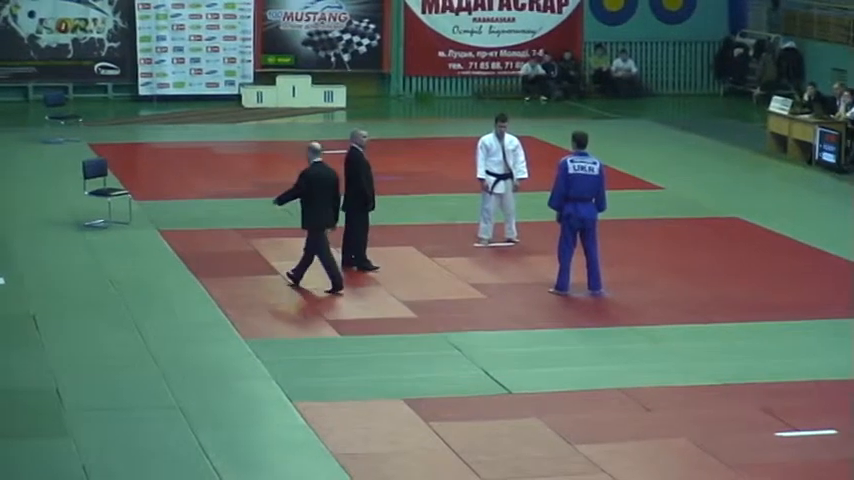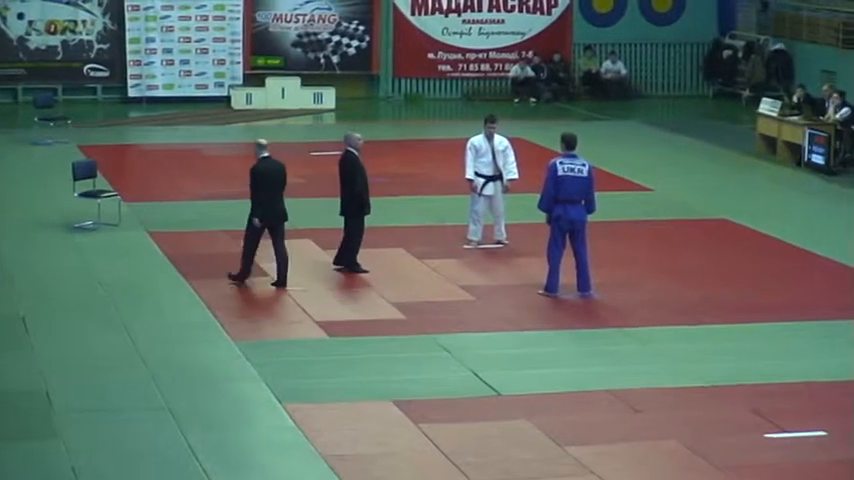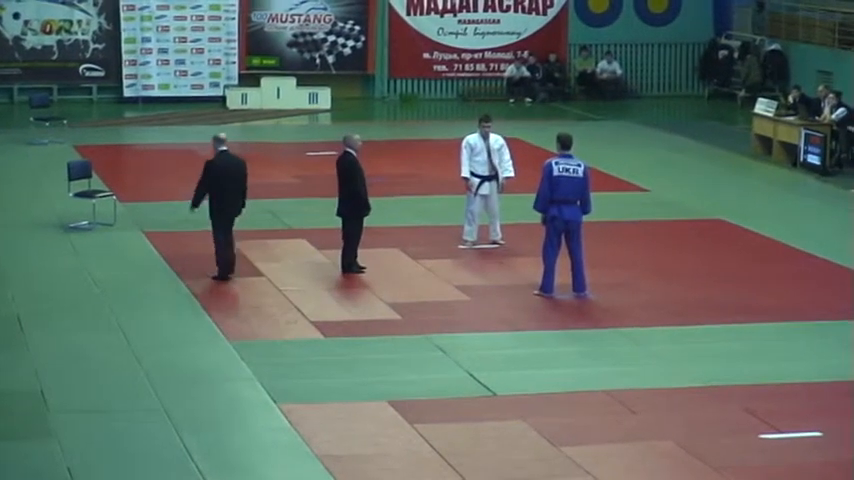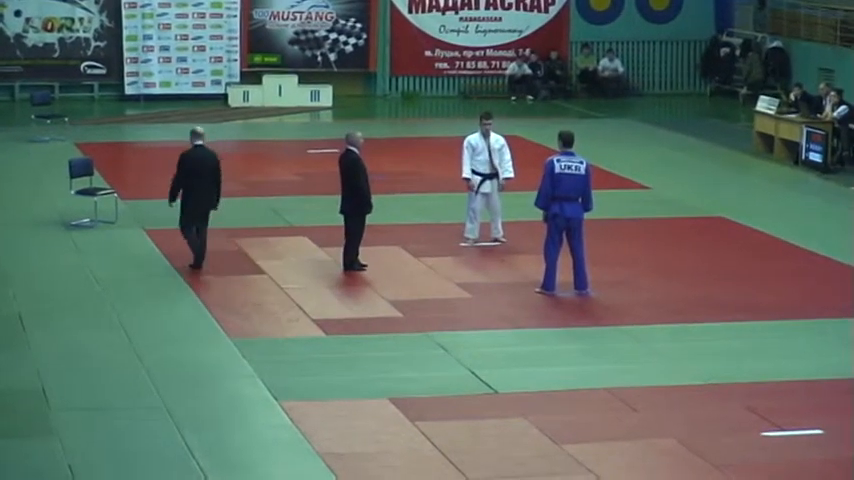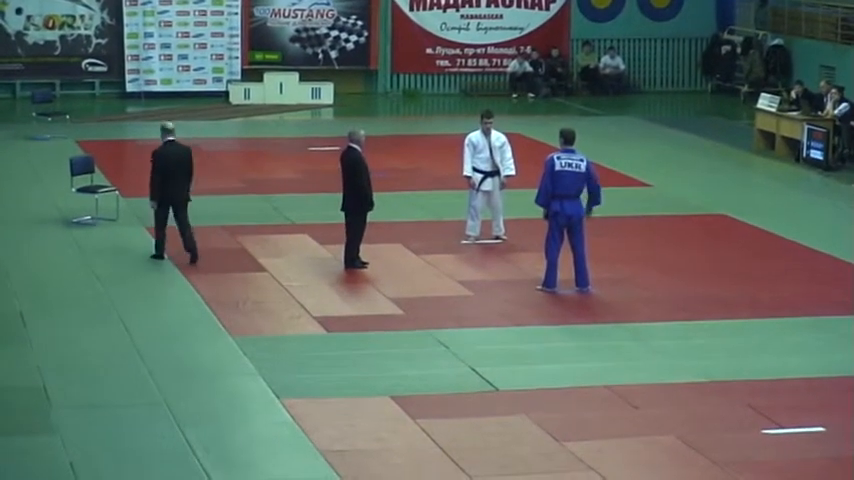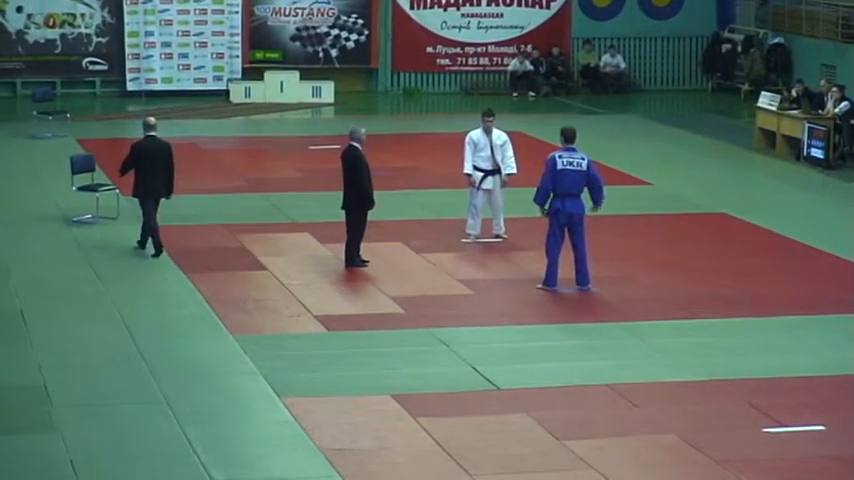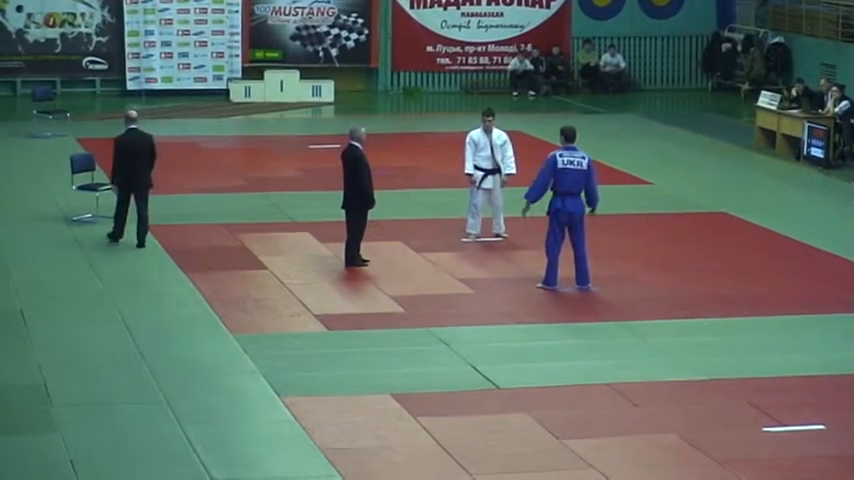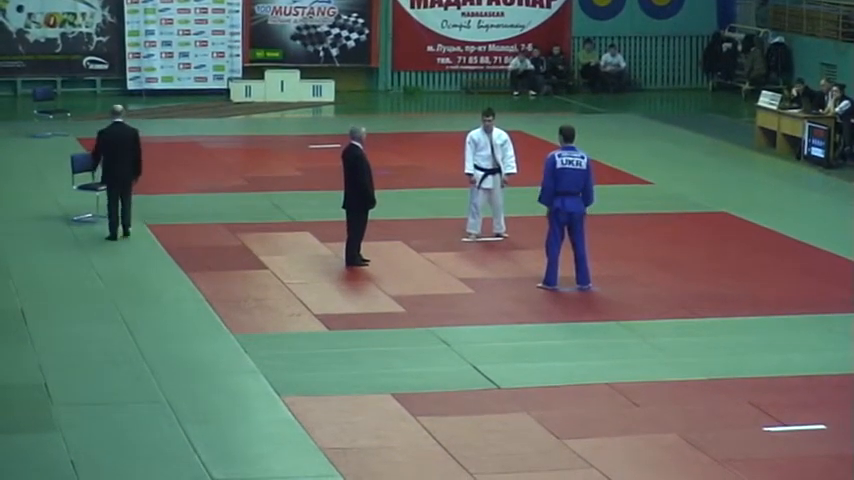
dt=0.4s
person 1, frame 1
left shoulder: (566, 162)
right shoulder: (597, 164)
left elbow: (559, 189)
right elbow: (601, 191)
left wrist: (557, 208)
right wrist: (598, 209)
left hip: (570, 210)
right hip: (589, 211)
left knee: (566, 249)
right knee: (591, 250)
left ankle: (562, 286)
right ankle: (595, 287)
person 1, frame 2
left shoulder: (555, 164)
right shoulder: (586, 166)
left elbow: (548, 191)
right elbow: (590, 193)
left wrist: (547, 211)
right wrist: (588, 211)
left hip: (560, 212)
right hip: (578, 213)
left knee: (555, 251)
right knee: (581, 252)
left ankle: (552, 288)
right ankle: (585, 288)
person 1, frame 3
left shoulder: (550, 165)
right shoulder: (581, 166)
left elbow: (544, 191)
right elbow: (585, 194)
left wrist: (543, 212)
right wrist: (583, 212)
left hip: (555, 212)
right hip: (574, 213)
left knee: (550, 252)
right knee: (576, 252)
left ankle: (547, 289)
right ankle: (580, 289)
person 1, frame 4
left shoulder: (552, 162)
right shoulder: (584, 164)
left elbow: (545, 188)
right elbow: (587, 191)
left wrist: (545, 209)
right wrist: (584, 209)
left hip: (557, 210)
right hip: (575, 210)
left knee: (552, 249)
right knee: (578, 250)
left ankle: (549, 286)
right ankle: (582, 287)
person 1, frame 5
left shoulder: (553, 159)
right shoulder: (584, 161)
left elbow: (546, 186)
right elbow: (594, 185)
left wrist: (545, 206)
right wrist: (591, 205)
left hip: (557, 207)
right hip: (576, 208)
left knee: (553, 246)
right knee: (578, 247)
left ankle: (550, 284)
right ankle: (583, 284)
person 1, frame 6
left shoulder: (554, 158)
right shoulder: (585, 159)
left elbow: (546, 185)
right elbow: (596, 183)
left wrist: (542, 205)
right wrist: (597, 202)
left hip: (559, 205)
right hip: (577, 206)
left knee: (554, 245)
right knee: (579, 245)
left ankle: (550, 283)
right ankle: (584, 283)
person 1, frame 7
left shoulder: (555, 157)
right shoulder: (585, 158)
left elbow: (542, 181)
right elbow: (591, 185)
left wrist: (529, 201)
right wrist: (593, 204)
left hip: (559, 204)
right hip: (577, 205)
left knee: (554, 244)
right knee: (579, 245)
left ankle: (550, 282)
right ankle: (584, 282)
person 1, frame 8
left shoulder: (554, 157)
right shoulder: (584, 158)
left elbow: (548, 184)
right elbow: (588, 186)
left wrist: (548, 205)
right wrist: (584, 205)
left hip: (559, 204)
right hip: (576, 205)
left knee: (554, 244)
right knee: (579, 244)
left ankle: (551, 281)
right ankle: (584, 281)
person 2, frame 1
left shoulder: (307, 173)
right shoulder: (331, 173)
left elbow: (295, 192)
right elbow: (336, 197)
left wrist: (278, 200)
right wrist: (334, 219)
left hip: (313, 218)
right hip: (325, 217)
left knee: (323, 250)
right knee: (311, 247)
left ankle: (337, 282)
right ankle: (297, 276)
person 2, frame 2
left shoulder: (257, 169)
right shoulder: (280, 166)
left elbow: (255, 194)
left wrist: (256, 216)
left hip: (260, 213)
right hip: (277, 212)
left knee: (250, 243)
right knee: (279, 245)
left ankle: (242, 275)
right ankle: (282, 279)
person 2, frame 3
left shoulder: (212, 163)
right shoulder: (239, 162)
left elbow: (203, 185)
right elbow: (243, 184)
left wrist: (195, 204)
right wrist: (241, 203)
left hip: (219, 207)
right hip: (233, 206)
left knee: (220, 238)
right knee: (227, 235)
left ankle: (223, 272)
right ankle: (230, 266)
person 2, frame 4
left shoulder: (186, 156)
right shoulder: (213, 156)
left elbow: (179, 179)
right elbow: (218, 179)
left wrist: (172, 197)
right wrist: (216, 199)
left hip: (190, 200)
right hip: (207, 199)
left knee: (186, 227)
right knee: (201, 230)
left ankle: (198, 259)
right ankle: (198, 261)
person 2, frame 5
left shoulder: (158, 153)
right shoulder: (186, 150)
left elbow: (155, 177)
right elbow: (190, 172)
left wrist: (153, 198)
left hip: (164, 195)
right hip: (181, 194)
left knee: (160, 224)
right knee: (184, 223)
left ankle: (159, 252)
right ankle: (193, 253)
person 2, frame 6
left shoulder: (138, 146)
right shoulder: (166, 146)
left elbow: (128, 164)
right elbow: (170, 169)
left wrist: (121, 172)
right wrist: (169, 189)
left hip: (144, 188)
right hip: (159, 188)
left knee: (149, 217)
right knee: (151, 215)
left ankle: (158, 246)
right ankle: (143, 241)
person 2, frame 7
left shoulder: (120, 140)
right shoulder: (148, 138)
left elbow: (117, 163)
right elbow: (152, 159)
left wrist: (115, 182)
left hip: (126, 180)
right hip: (143, 180)
left knee: (122, 207)
right knee: (143, 209)
left ankle: (117, 234)
right ankle: (142, 239)
person 2, frame 8
left shoulder: (104, 133)
right shoulder: (133, 132)
left elbow: (97, 154)
right elbow: (138, 154)
right wrist: (137, 172)
left hip: (110, 174)
right hip: (128, 173)
left knee: (113, 202)
right knee: (126, 200)
left ankle: (113, 233)
right ankle: (126, 227)
person 3, frame 1
left shoulder: (354, 153)
right shoulder: (356, 155)
right elbow: (360, 180)
left wrist: (367, 198)
right wrist: (368, 199)
left hip: (354, 199)
right hip: (359, 200)
left knee: (352, 230)
right knee: (361, 230)
left ankle: (348, 259)
right ankle: (361, 262)
person 3, frame 2
left shoulder: (347, 157)
right shoulder: (352, 159)
right elbow: (356, 184)
left wrist: (363, 202)
right wrist: (364, 203)
left hip: (350, 202)
right hip: (355, 203)
left knee: (351, 232)
right knee: (355, 233)
left ankle: (341, 259)
right ankle: (351, 264)
person 3, frame 3
left shoulder: (343, 158)
right shoulder: (351, 161)
right elbow: (357, 186)
right wrist: (365, 204)
left hip: (347, 203)
right hip: (354, 204)
left knee: (351, 234)
right knee: (352, 234)
left ankle: (350, 262)
right ankle: (348, 265)
person 3, frame 4
left shoulder: (345, 156)
right shoulder: (354, 159)
right elbow: (360, 184)
right wrist: (367, 202)
left hip: (349, 201)
right hip: (356, 202)
left knee: (353, 232)
right knee: (355, 233)
left ankle: (352, 259)
right ankle: (349, 263)
person 3, frame 5
left shoulder: (347, 153)
right shoulder: (356, 157)
right elbow: (362, 182)
right wrist: (369, 200)
left hip: (350, 199)
right hip: (358, 200)
left knee: (354, 230)
right knee: (356, 231)
left ankle: (353, 257)
right ankle: (351, 260)
person 3, frame 6
left shoulder: (347, 152)
right shoulder: (357, 155)
right elbow: (362, 180)
right wrist: (369, 199)
left hip: (351, 197)
right hip: (358, 199)
left knee: (355, 229)
right knee: (356, 229)
left ankle: (354, 256)
right ankle: (351, 259)
person 3, frame 7
left shoulder: (348, 151)
right shoulder: (357, 155)
right elbow: (362, 180)
right wrist: (370, 198)
left hip: (351, 196)
right hip: (358, 198)
left knee: (355, 228)
right knee: (356, 229)
left ankle: (354, 255)
right ankle: (351, 258)
person 3, frame 8
left shoulder: (348, 150)
right shoulder: (358, 154)
right elbow: (363, 179)
right wrist: (370, 198)
left hip: (352, 196)
right hip: (359, 198)
left knee: (356, 228)
right knee: (356, 228)
left ankle: (354, 255)
right ankle: (352, 258)
person 4, frame 1
left shoulder: (513, 141)
right shoulder: (485, 140)
left elbow: (519, 160)
right elbow: (481, 161)
left wrist: (518, 178)
right wrist: (482, 179)
left hip: (508, 179)
right hip: (492, 179)
left knee: (510, 209)
right knee: (488, 209)
left ankle: (511, 235)
right ankle: (484, 236)
person 4, frame 2
left shoulder: (503, 142)
right shoulder: (474, 141)
left elbow: (509, 161)
right elbow: (470, 162)
left wrist: (508, 179)
right wrist: (471, 180)
left hip: (497, 181)
right hip: (480, 181)
left knee: (499, 211)
right knee: (477, 211)
left ankle: (500, 237)
right ankle: (474, 238)
person 4, frame 3
left shoulder: (498, 140)
right shoulder: (469, 140)
left elbow: (505, 159)
right elbow: (465, 160)
left wrist: (504, 177)
right wrist: (467, 179)
left hip: (492, 181)
right hip: (476, 180)
left knee: (494, 211)
right knee: (472, 211)
left ankle: (496, 237)
right ankle: (469, 238)
person 4, frame 4
left shoulder: (499, 140)
right shoulder: (471, 140)
left elbow: (505, 159)
right elbow: (466, 160)
left wrist: (504, 178)
right wrist: (468, 179)
left hip: (494, 179)
right hip: (477, 179)
left knee: (496, 209)
right knee: (474, 209)
left ankle: (497, 235)
right ankle: (471, 236)
person 4, frame 5
left shoulder: (500, 138)
right shoulder: (472, 138)
left elbow: (507, 157)
right elbow: (468, 158)
left wrist: (505, 176)
right wrist: (469, 177)
left hip: (495, 177)
right hip: (478, 176)
left knee: (497, 206)
right knee: (475, 206)
left ankle: (498, 232)
right ankle: (472, 234)
person 4, frame 6
left shoulder: (502, 136)
right shoulder: (473, 136)
left elbow: (508, 156)
right elbow: (468, 156)
left wrist: (507, 174)
right wrist: (469, 175)
left hip: (496, 175)
right hip: (479, 175)
left knee: (497, 205)
right knee: (475, 204)
left ankle: (499, 231)
right ankle: (472, 232)
person 4, frame 7
left shoulder: (502, 136)
right shoulder: (473, 136)
left elbow: (508, 156)
right elbow: (469, 156)
left wrist: (506, 174)
right wrist: (470, 174)
left hip: (496, 175)
right hip: (479, 174)
left knee: (497, 204)
right knee: (475, 204)
left ankle: (499, 230)
right ankle: (473, 231)
person 4, frame 8
left shoulder: (502, 135)
right shoulder: (473, 135)
left elbow: (508, 155)
right elbow: (469, 156)
left wrist: (507, 174)
right wrist: (470, 174)
left hip: (496, 174)
right hip: (480, 174)
left knee: (498, 204)
right knee: (476, 204)
left ankle: (499, 230)
right ankle: (473, 231)
